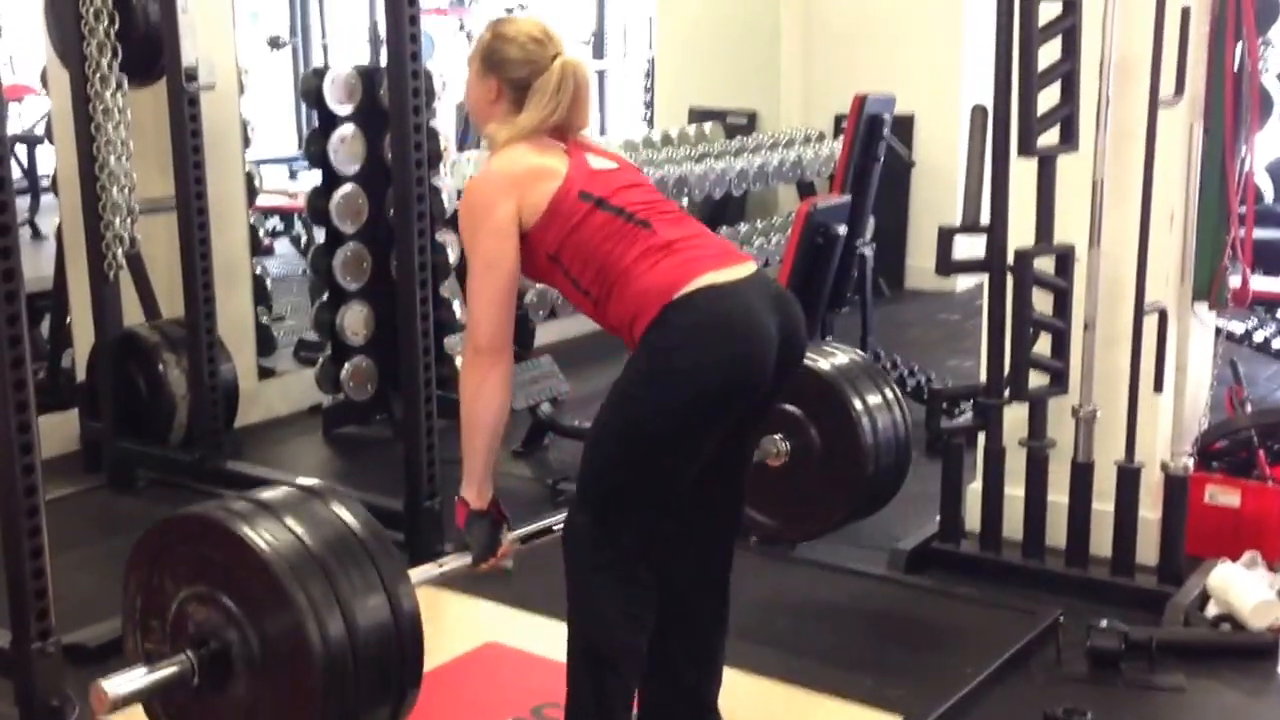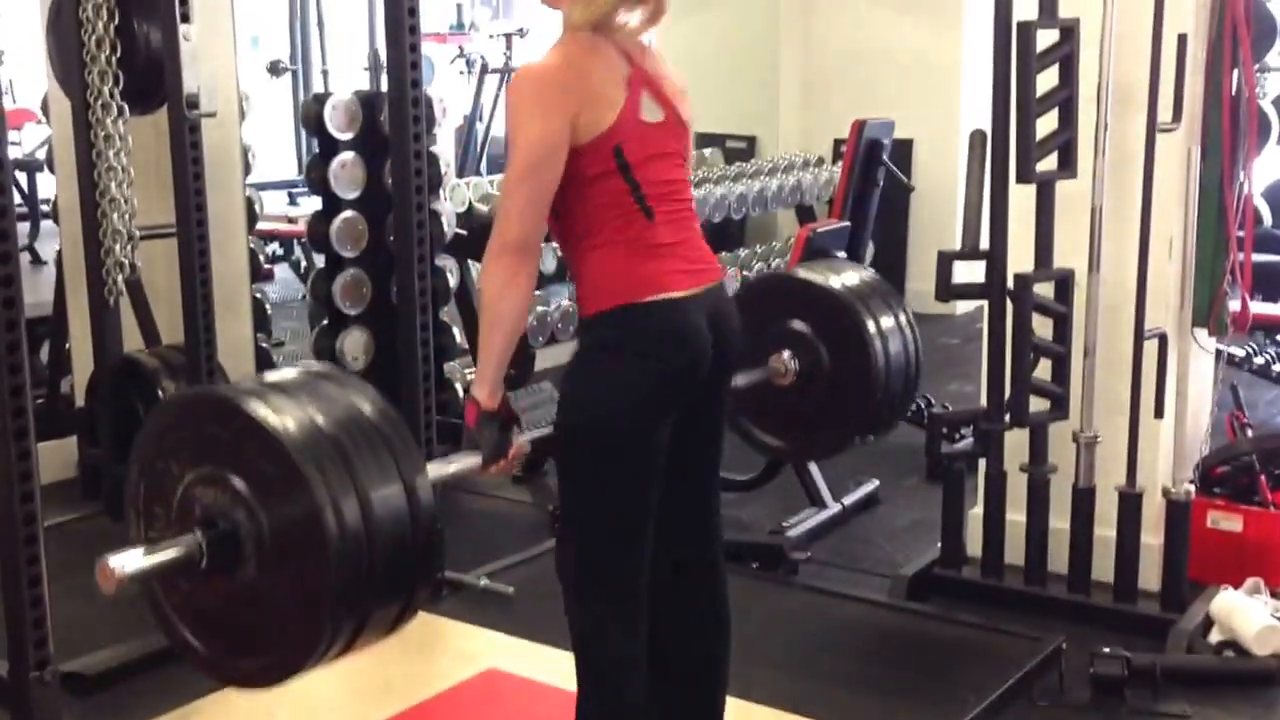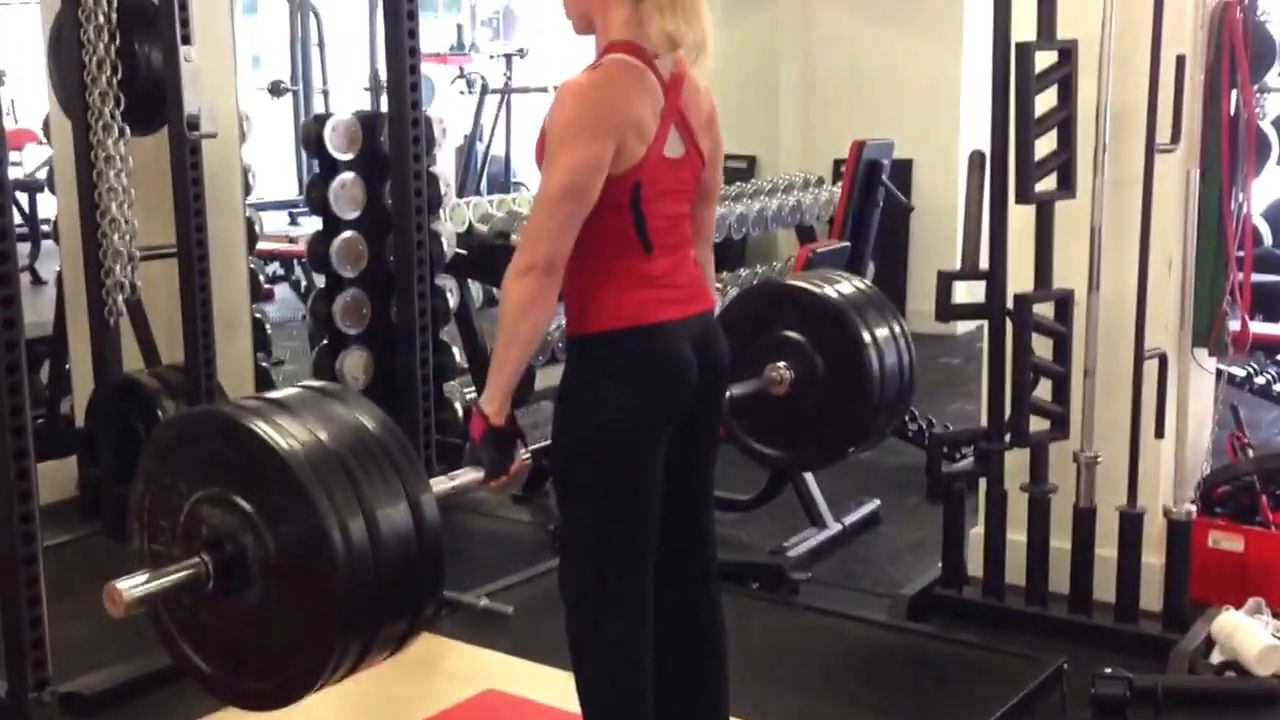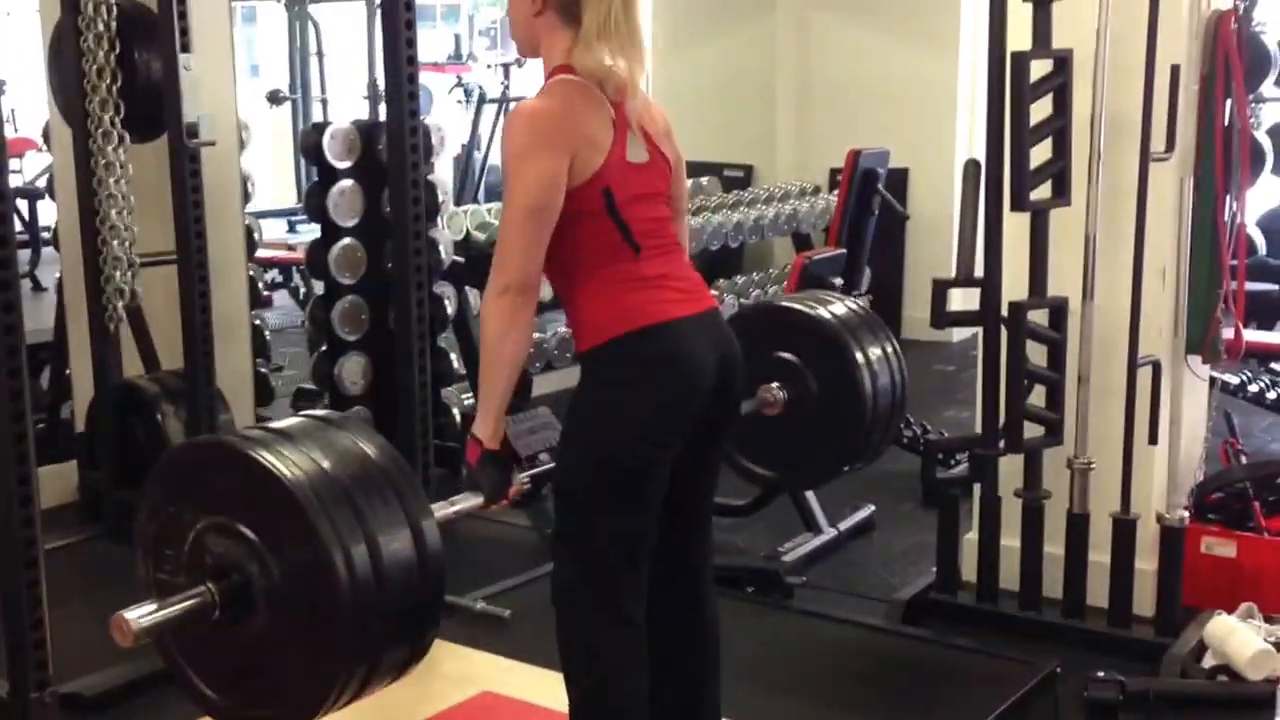
dt=0.4s
person 1, frame 1
left shoulder: (496, 183)
right shoulder: (593, 157)
left elbow: (489, 353)
left wrist: (476, 497)
left hip: (702, 335)
right hip: (771, 313)
left knee: (606, 550)
right knee: (694, 544)
person 1, frame 2
left shoulder: (552, 77)
right shoulder: (654, 68)
left elbow: (515, 250)
left wrist: (487, 396)
left hip: (635, 334)
right hip: (709, 315)
left knee: (601, 570)
right knee: (688, 549)
person 1, frame 3
left shoulder: (595, 93)
right shoulder: (693, 91)
left elbow: (540, 264)
left wrist: (494, 408)
left hip: (622, 362)
right hip: (695, 346)
left knee: (607, 589)
right knee: (685, 569)
person 1, frame 4
left shoulder: (546, 116)
right shoulder: (642, 105)
left elbow: (514, 287)
left wrist: (487, 433)
left hip: (637, 366)
right hip: (709, 347)
left knee: (598, 597)
right knee: (680, 576)
